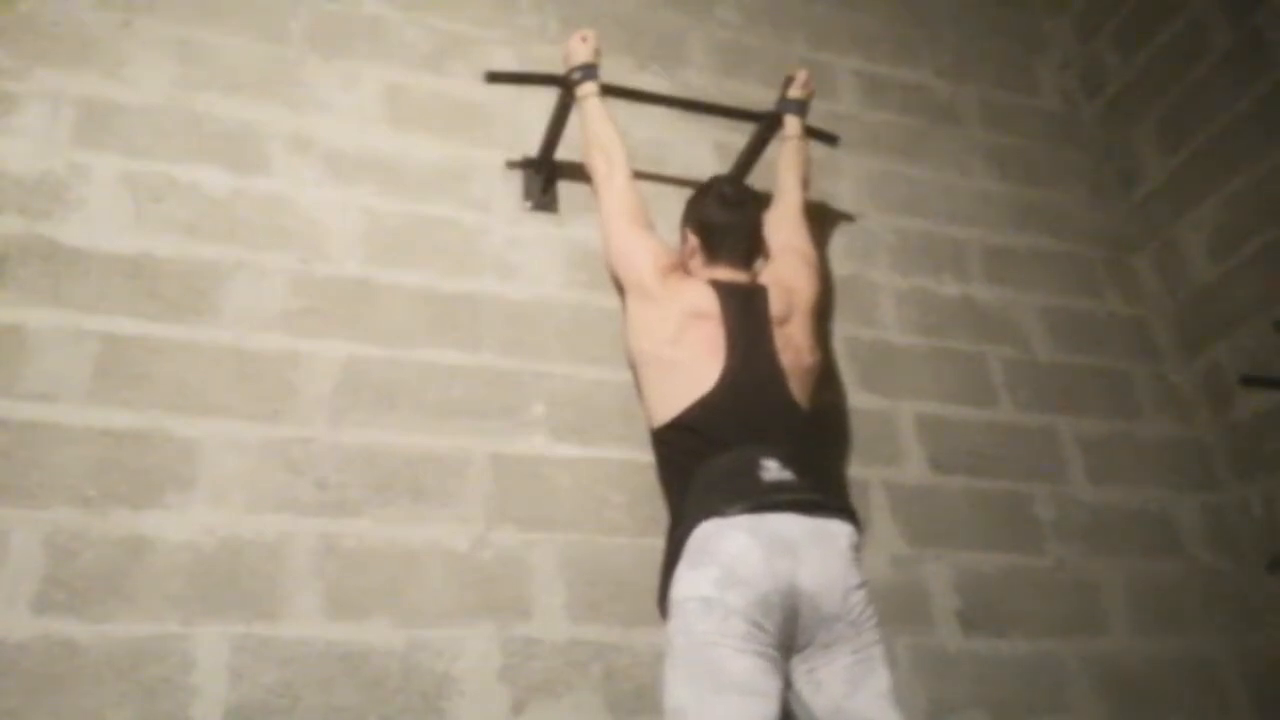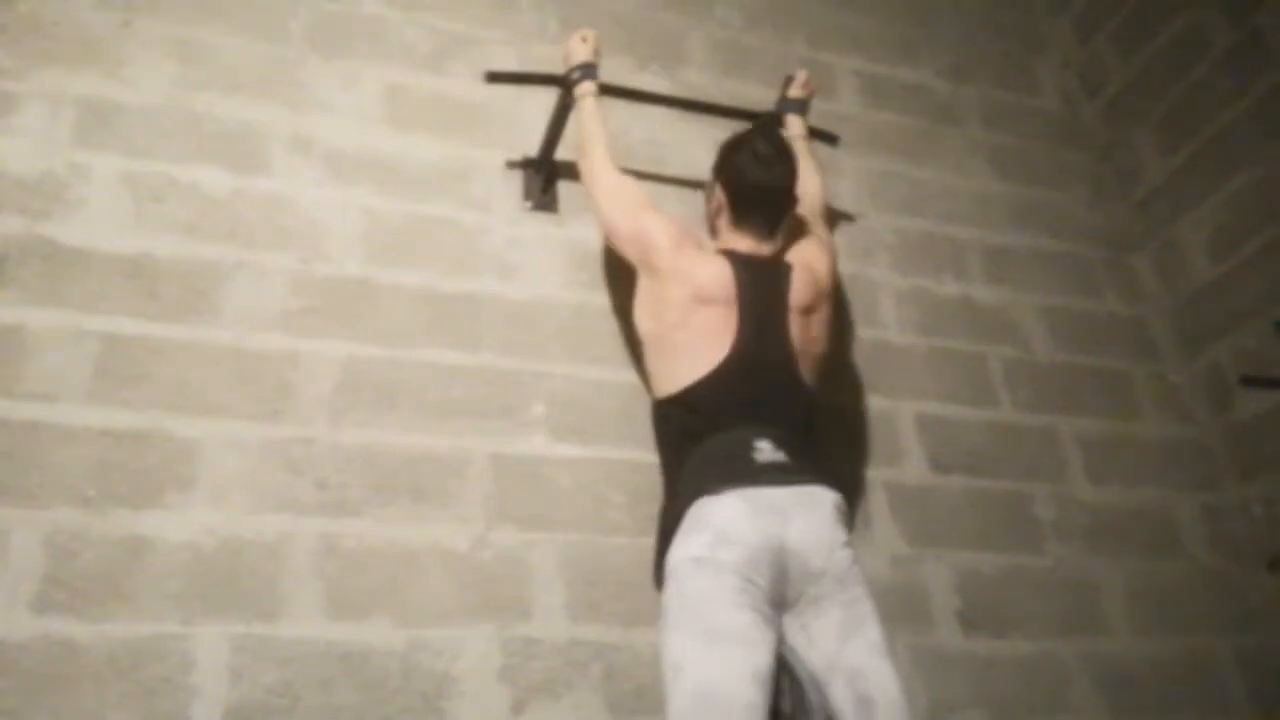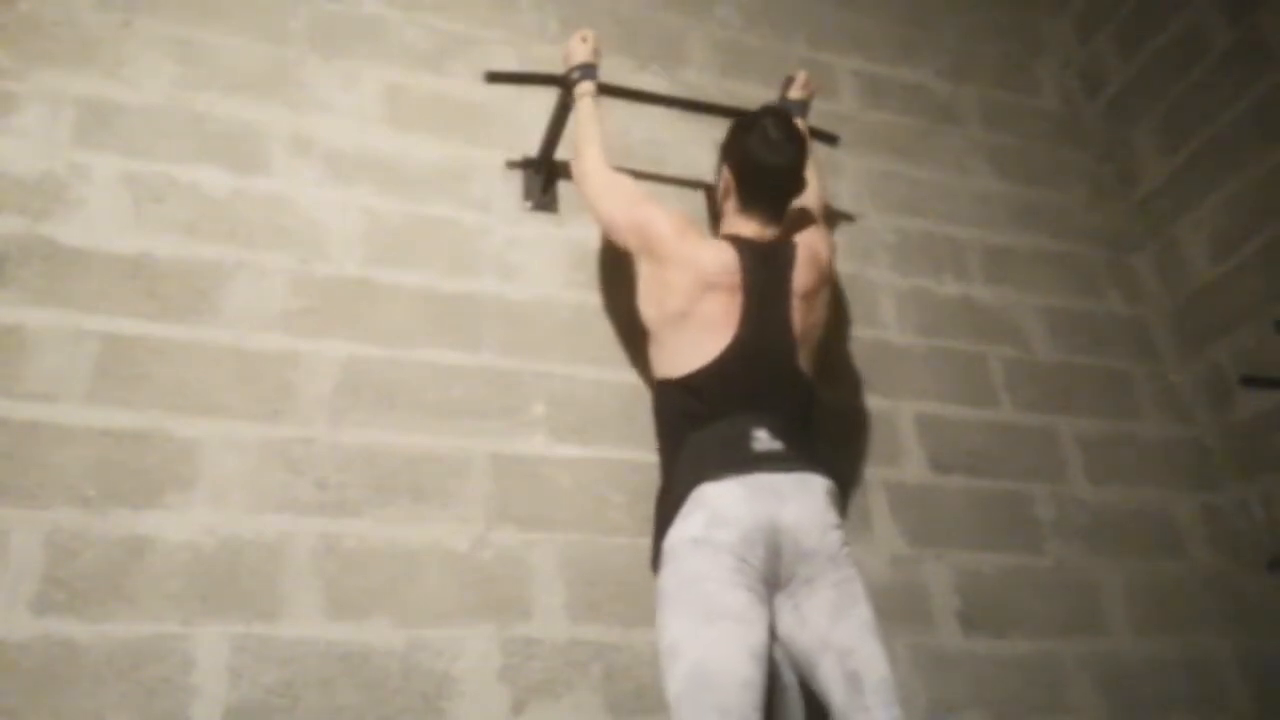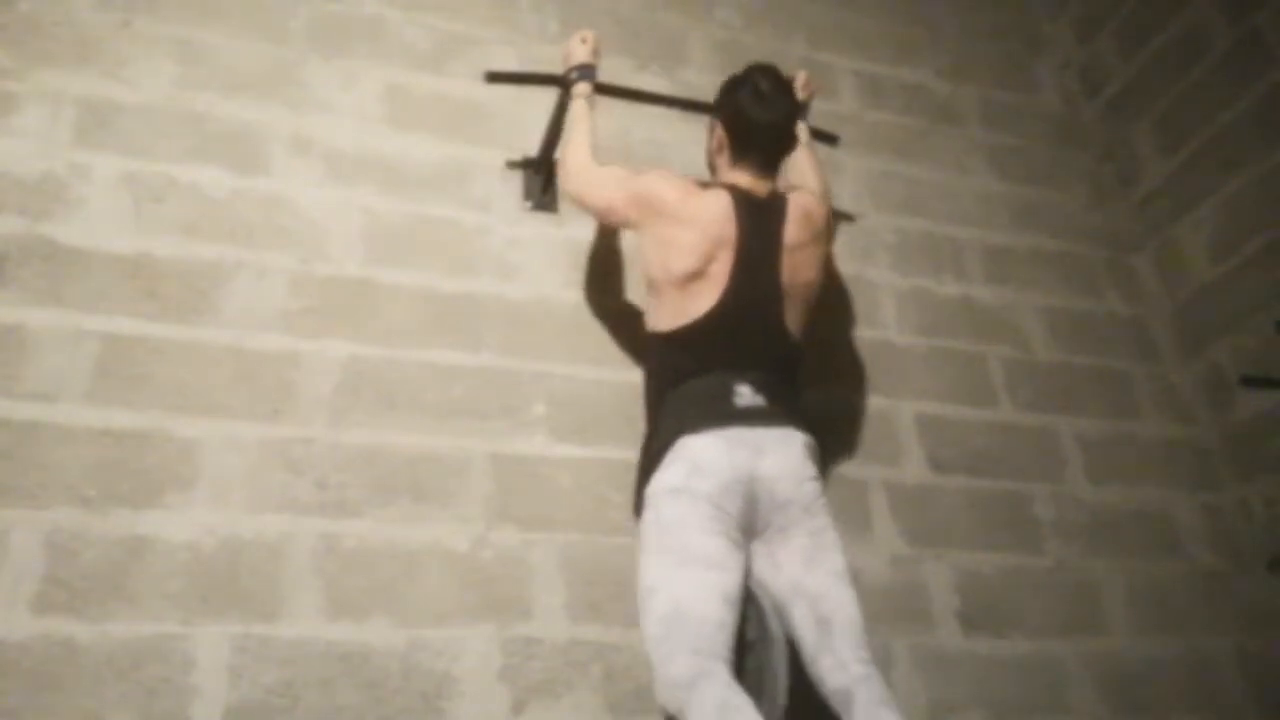
dt=0.3s
person 1, frame 1
left shoulder: (663, 295)
right shoulder: (791, 299)
left elbow: (612, 177)
right elbow: (790, 201)
left wrist: (585, 79)
right wrist: (793, 117)
left hip: (725, 550)
right hip: (824, 542)
person 1, frame 2
left shoulder: (675, 264)
right shoulder: (812, 273)
left elbow: (600, 172)
right elbow: (809, 195)
left wrist: (584, 80)
right wrist: (793, 116)
left hip: (718, 519)
right hip: (814, 512)
person 1, frame 3
left shoulder: (676, 251)
right shoulder: (815, 260)
left elbow: (593, 173)
right elbow: (809, 196)
left wrist: (583, 79)
right wrist: (795, 117)
left hip: (714, 505)
right hip: (806, 498)
person 1, frame 4
left shoulder: (672, 205)
right shoulder: (810, 219)
left elbow: (575, 175)
left wrist: (582, 82)
right wrist: (799, 122)
left hip: (697, 455)
right hip: (785, 453)
